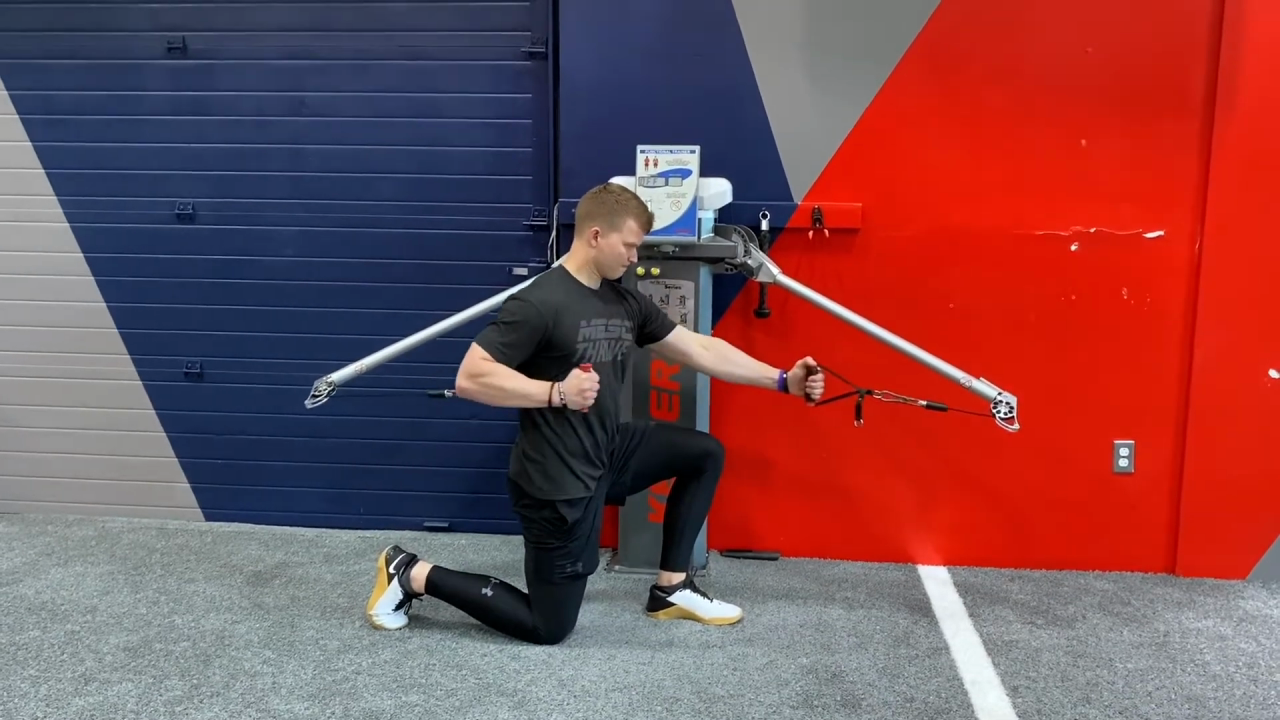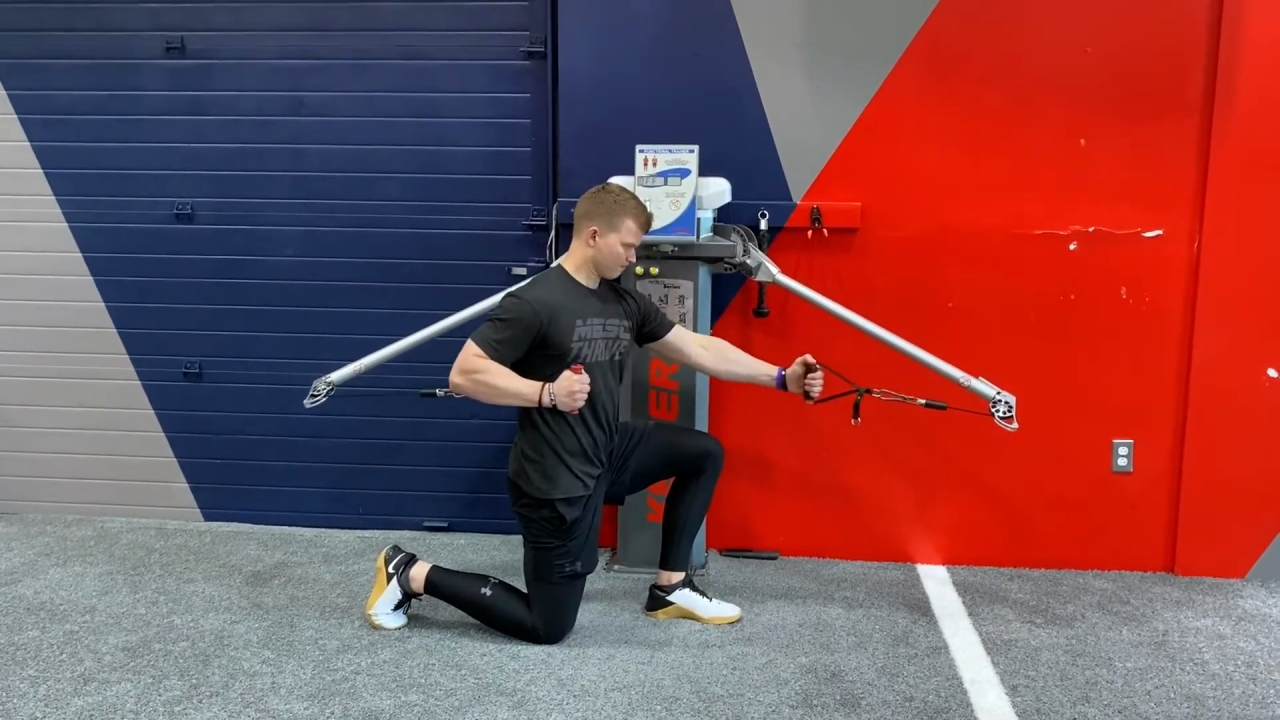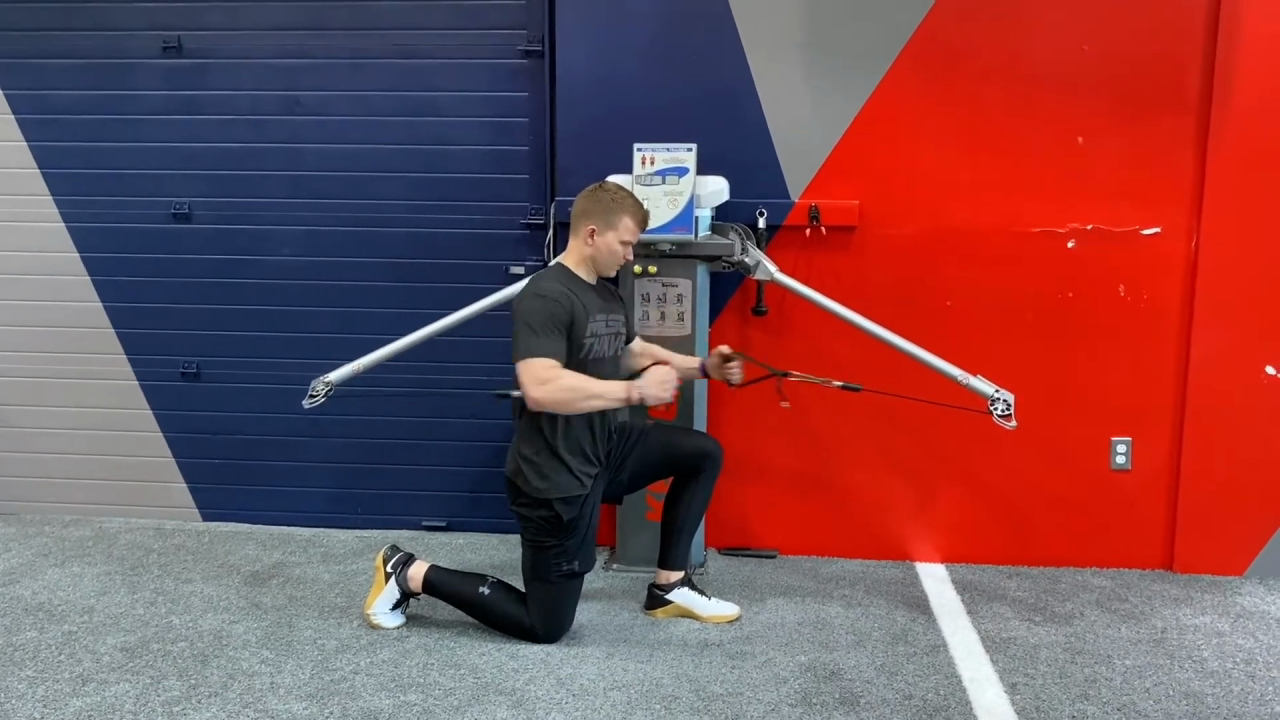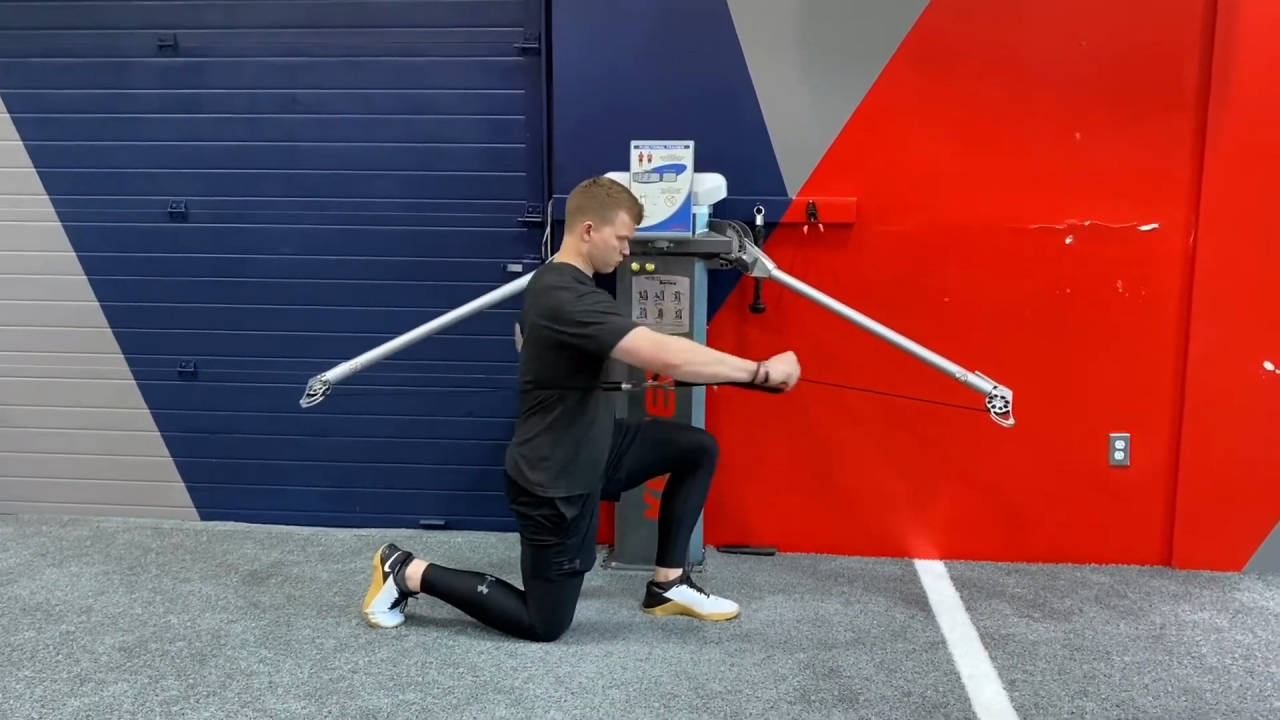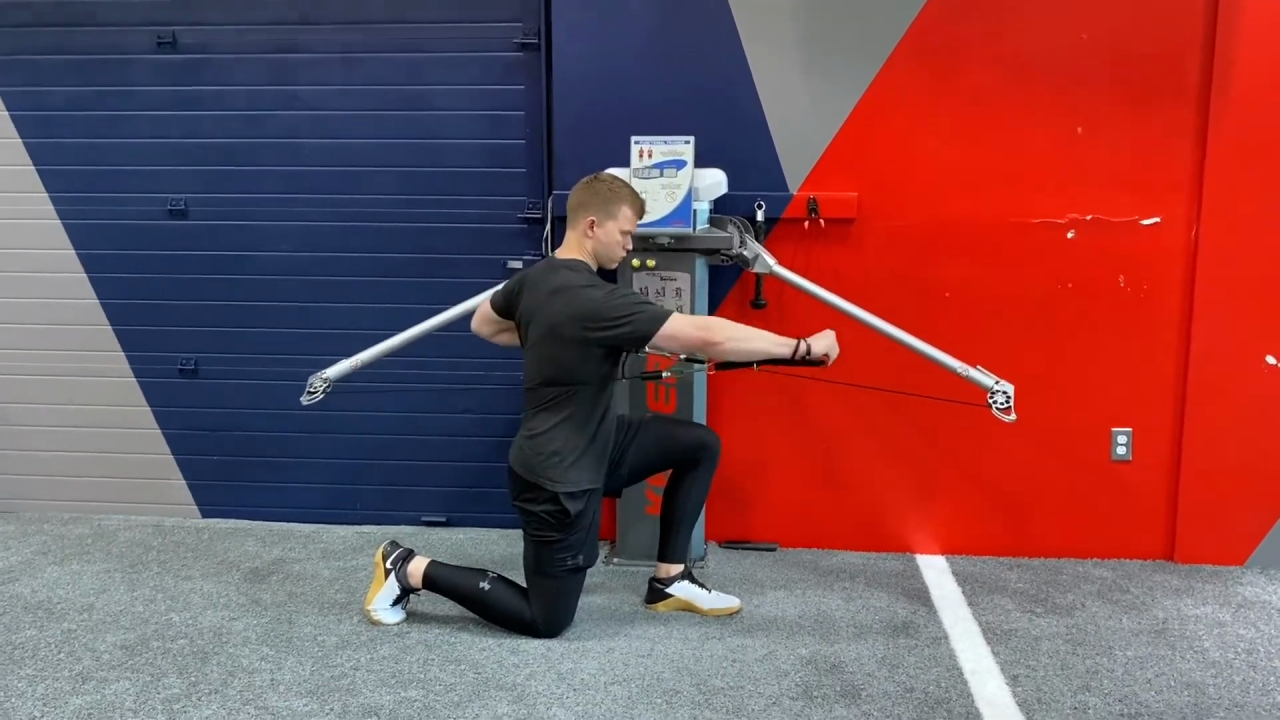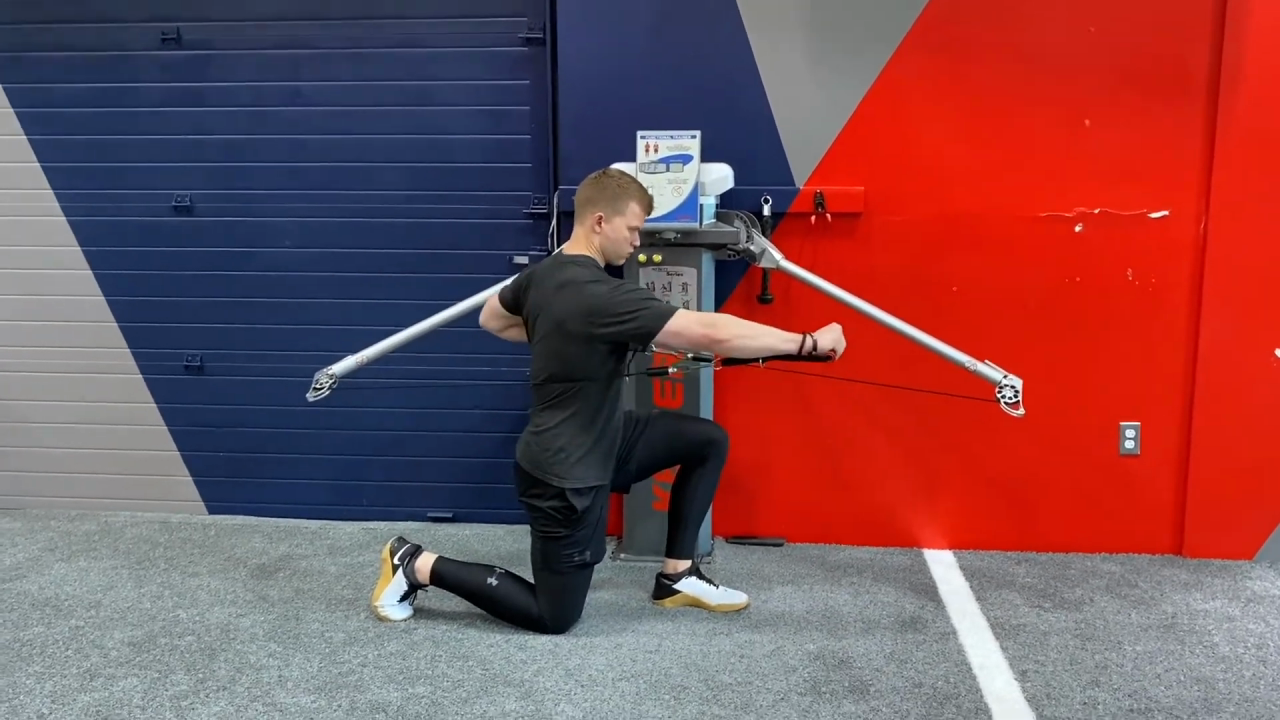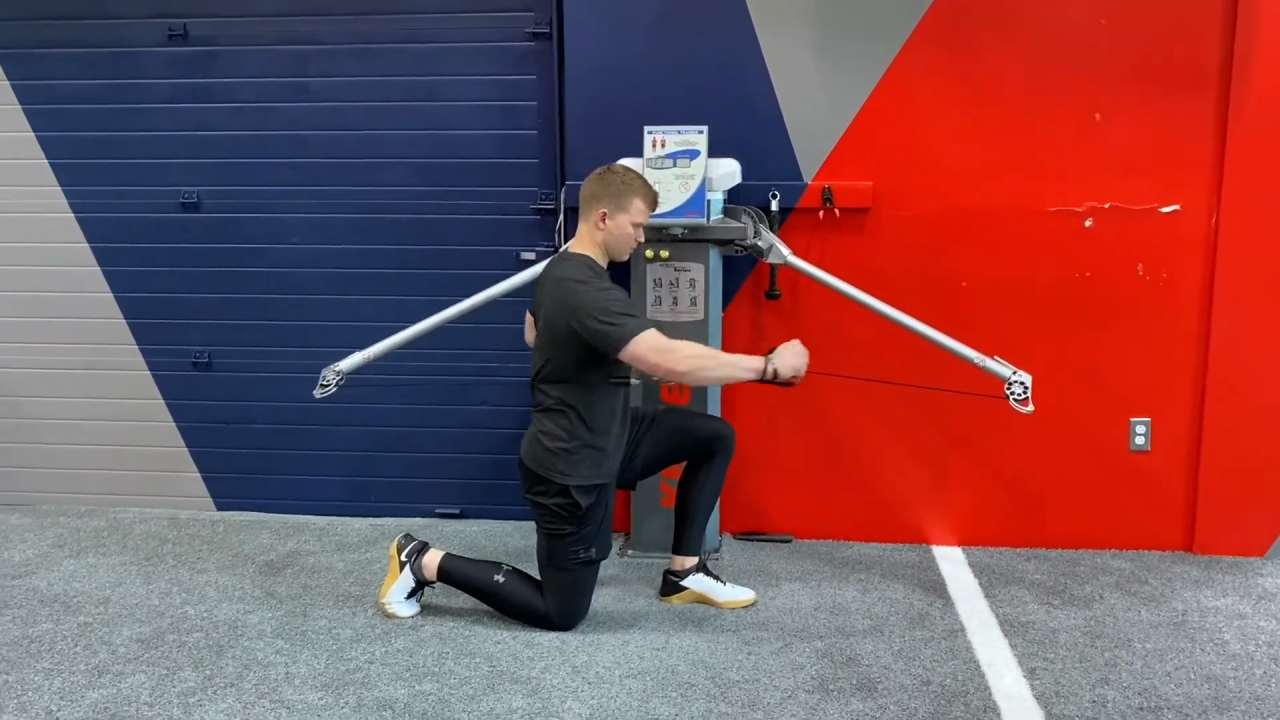
dt=0.3s
person 1, frame 1
left shoulder: (625, 302)
right shoulder: (539, 303)
left elbow: (698, 349)
right elbow: (470, 378)
left wrist: (783, 380)
right wrist: (556, 393)
left hip: (605, 453)
right hip: (555, 482)
left knee: (704, 454)
right knee: (549, 627)
left ankle: (670, 589)
right ankle: (414, 575)
person 1, frame 2
left shoulder: (624, 301)
right shoulder: (535, 303)
left elbow: (696, 348)
right elbow: (463, 374)
left wrist: (781, 377)
right wrist: (547, 392)
left hip: (607, 452)
right hip: (554, 480)
left knee: (704, 453)
right knee: (548, 626)
left ankle: (669, 589)
right ankle: (412, 575)
person 1, frame 3
left shoulder: (606, 294)
right shoulder: (546, 298)
left elbow: (634, 355)
right elbow: (542, 391)
left wrist: (704, 366)
right wrist: (634, 391)
left hip: (603, 450)
right hip: (554, 478)
left knee: (701, 452)
right knee: (546, 625)
left ankle: (667, 586)
right ankle: (410, 574)
person 1, frame 4
left shoulder: (555, 280)
right shoulder: (568, 299)
right elbow: (663, 356)
left wrist: (608, 353)
right wrist: (760, 370)
left hip: (591, 449)
right hip: (553, 479)
left knee: (698, 448)
right knee: (544, 624)
left ankle: (666, 585)
right ankle: (410, 573)
person 1, frame 5
left shoulder: (537, 277)
right shoulder: (591, 300)
left elbow: (484, 324)
right elbow: (704, 336)
right wrist: (802, 347)
right hip: (556, 476)
left knee: (700, 445)
right knee: (546, 620)
left ankle: (669, 581)
right ankle: (412, 570)
person 1, frame 6
left shoulder: (544, 273)
right shoulder: (599, 296)
left elbow: (492, 318)
right elbow: (710, 333)
right wrist: (808, 342)
right hip: (565, 472)
left knee: (708, 441)
right knee: (555, 616)
left ankle: (676, 577)
right ankle: (419, 566)
person 1, frame 7
left shoulder: (564, 269)
right shoulder: (585, 292)
left elbow: (533, 332)
right elbow: (671, 362)
right wrist: (770, 365)
left hip: (606, 438)
right hip: (571, 468)
left knee: (714, 437)
right knee: (561, 613)
left ankle: (684, 574)
right ankle: (426, 563)
